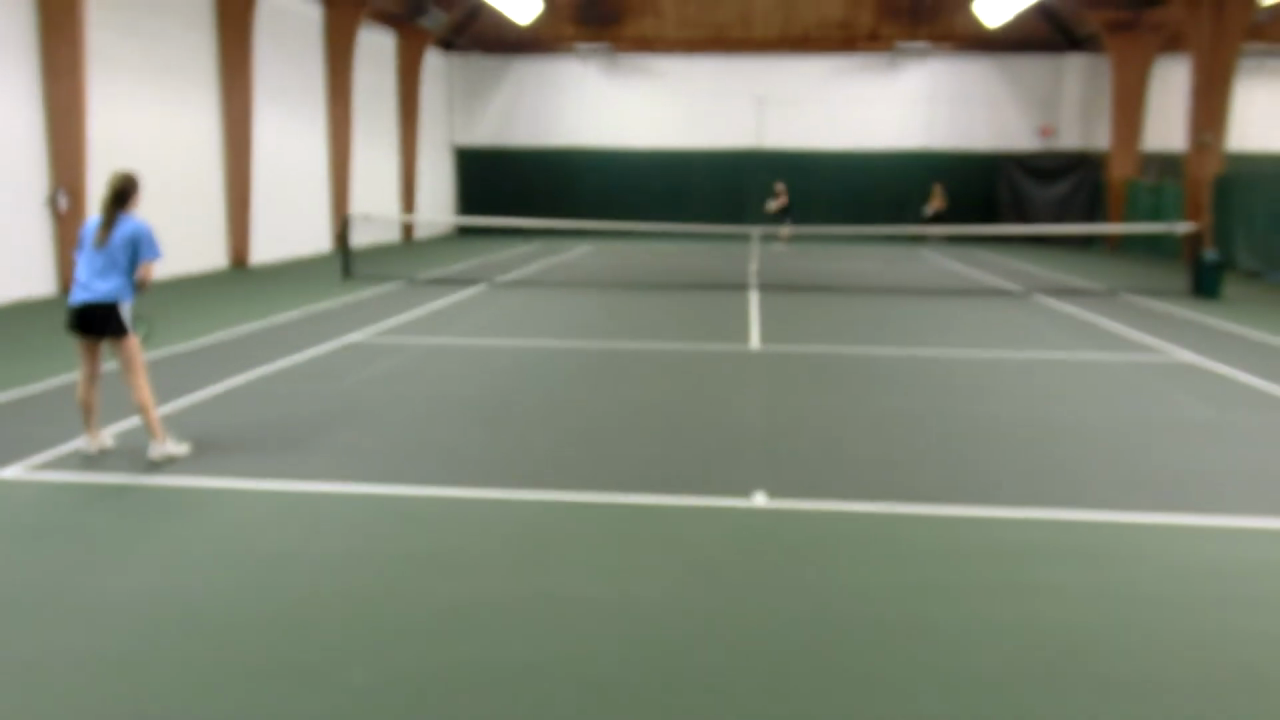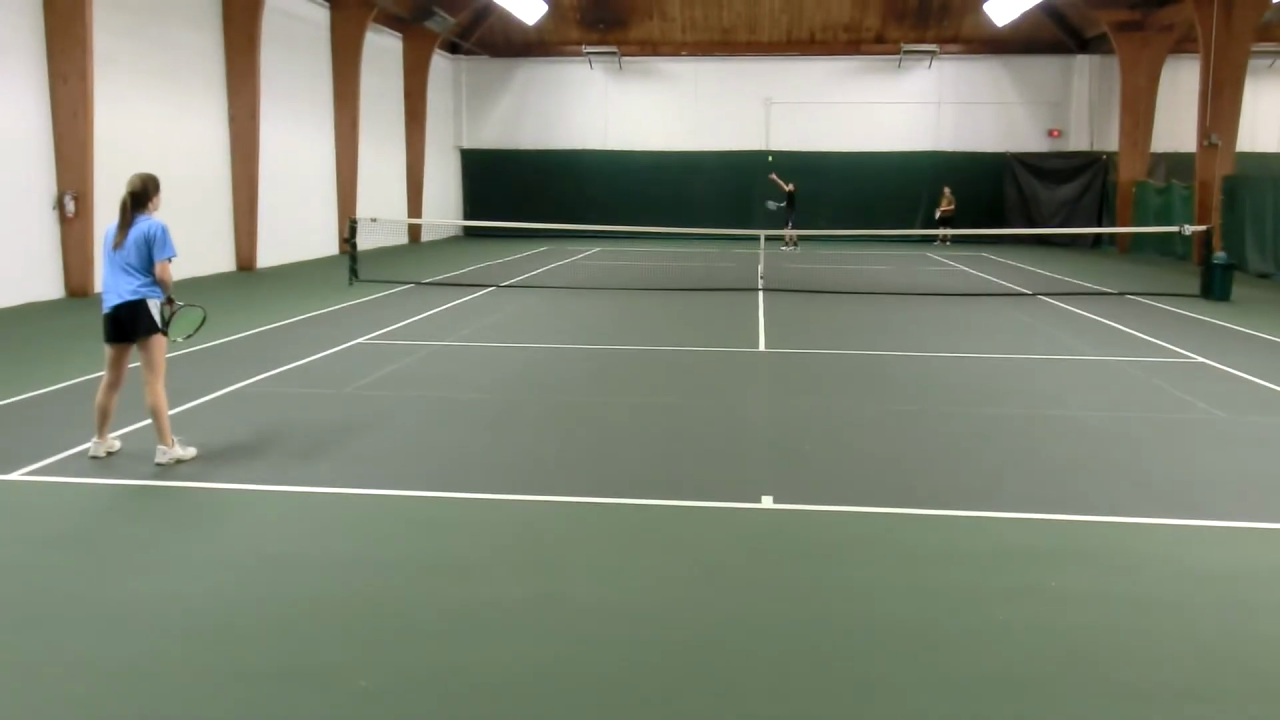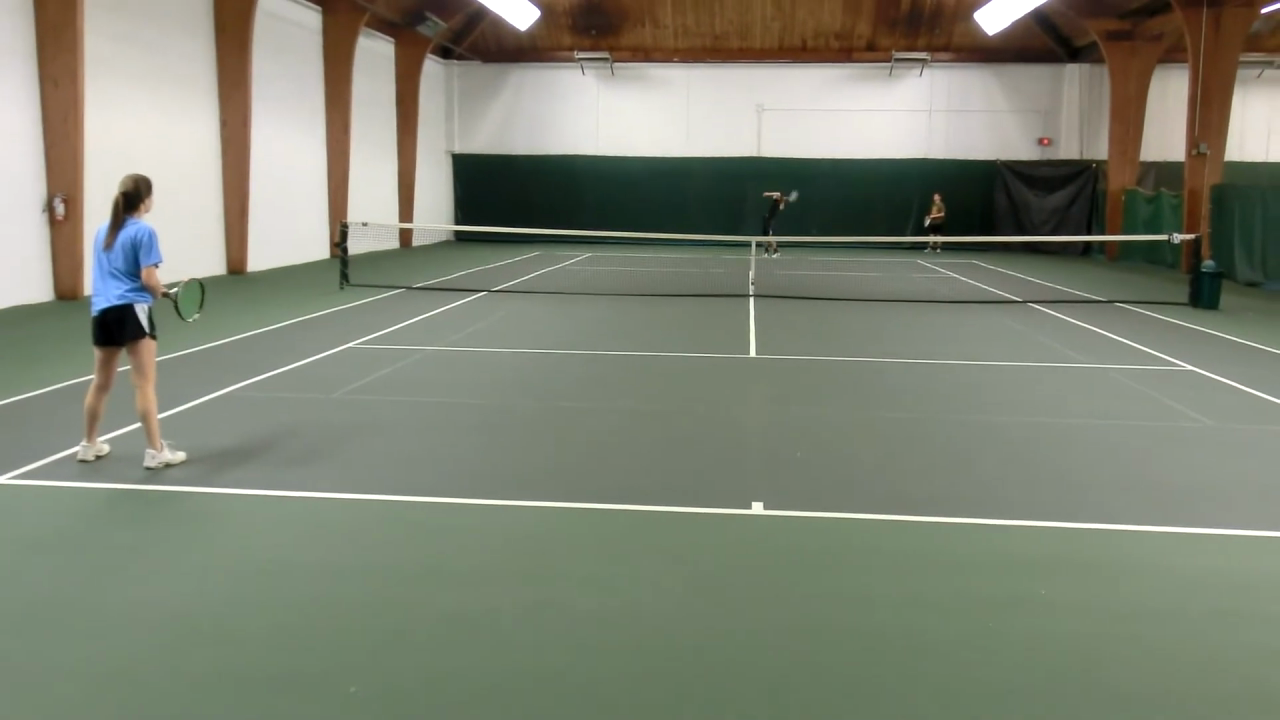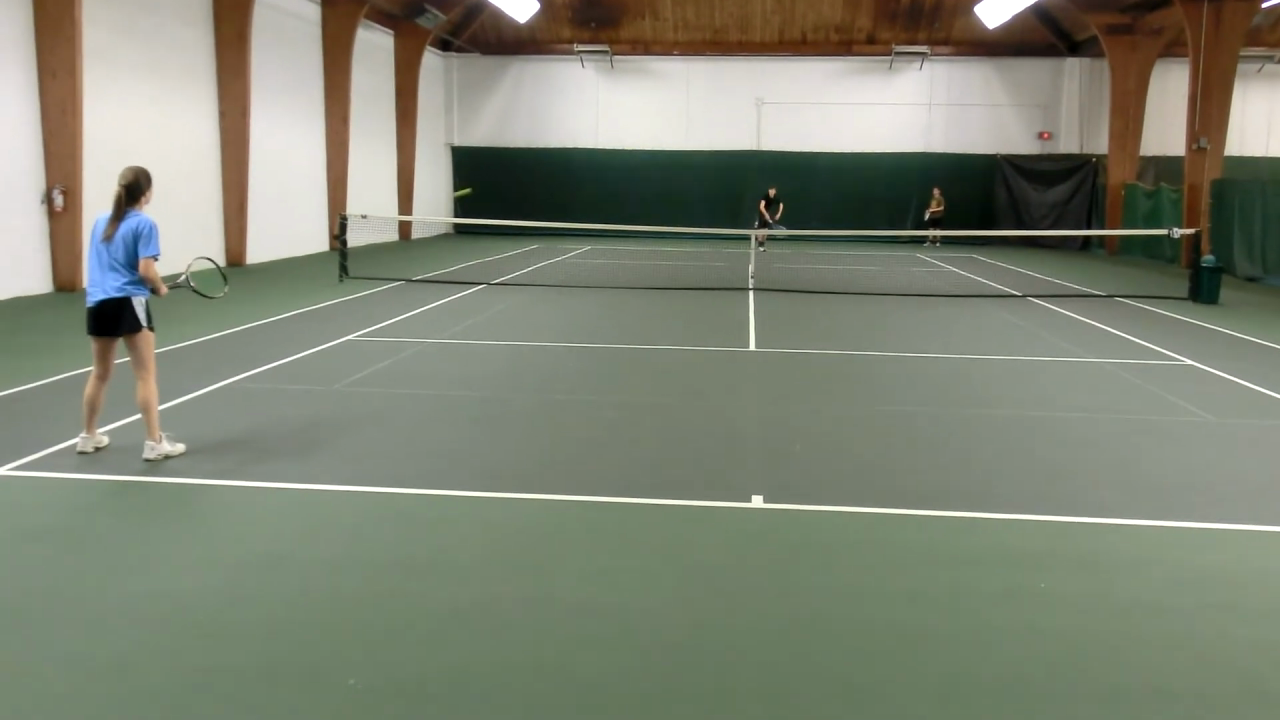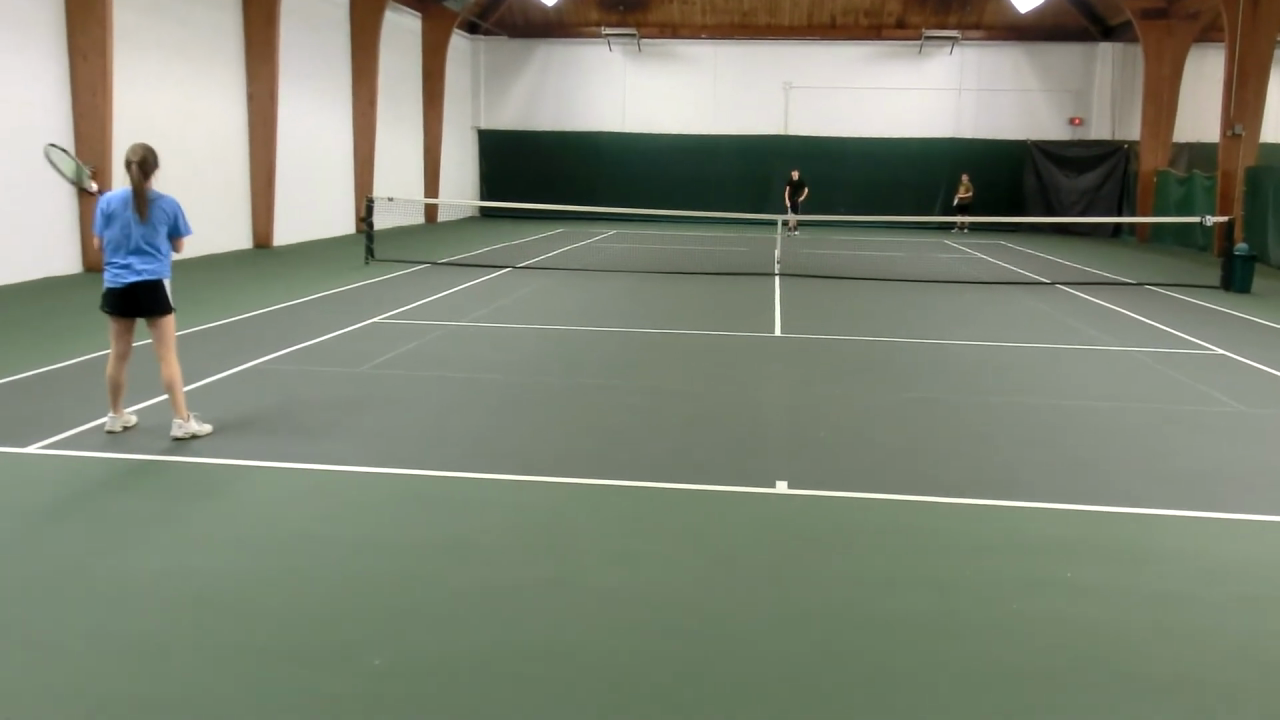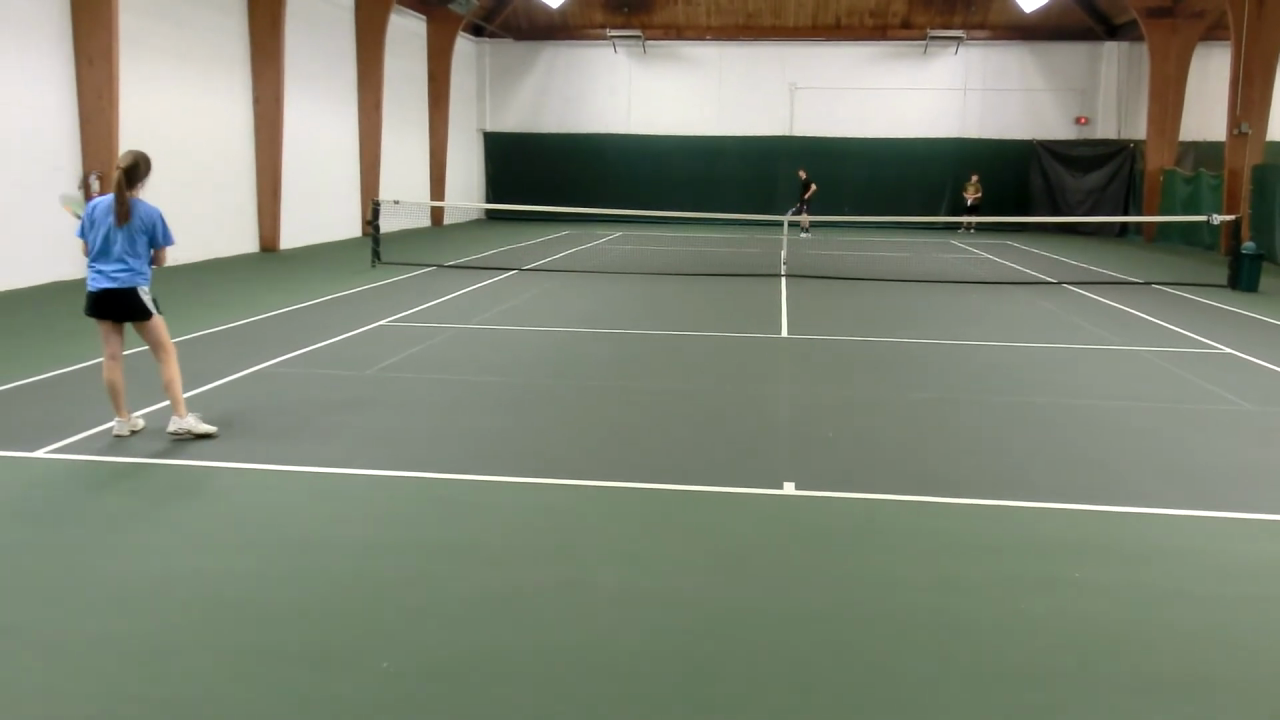
dt=0.7s
person 1, frame 1
left shoulder: (90, 225)
right shoulder: (138, 229)
left elbow: (80, 263)
right elbow: (144, 277)
left hip: (80, 304)
right hip: (112, 305)
left knee: (89, 373)
right knee: (136, 376)
left ankle: (92, 437)
right ankle: (158, 441)
person 1, frame 2
left shoulder: (112, 230)
right shoulder: (155, 227)
right elbow: (162, 274)
right wrist: (167, 294)
left hip: (112, 308)
right hip: (142, 306)
left knee: (111, 379)
right knee: (154, 380)
left ankle: (100, 441)
right ankle: (166, 446)
person 1, frame 3
left shoulder: (103, 231)
right shoulder: (143, 232)
right elbow: (148, 279)
right wrist: (160, 292)
left hip: (101, 311)
right hip: (131, 310)
left knee: (101, 382)
right knee: (144, 384)
left ankle: (89, 444)
right ankle: (155, 451)
person 1, frame 4
left shoulder: (101, 221)
right shoulder: (144, 224)
left elbow: (96, 264)
right elbow: (145, 270)
right wrist: (159, 287)
left hip: (97, 303)
right hip: (128, 302)
left knee: (99, 373)
right knee: (145, 375)
left ankle: (88, 436)
right ankle: (154, 442)
person 1, frame 5
left shoulder: (108, 201)
right shoulder: (169, 205)
left elbow: (98, 246)
right elbow: (178, 247)
left hip: (117, 285)
right hip: (153, 285)
left knee: (119, 353)
right knee: (167, 355)
left ankle: (116, 415)
right ankle: (182, 420)
person 1, frame 6
left shoulder: (94, 207)
right shoulder: (150, 214)
left elbow: (86, 250)
right elbow: (160, 260)
left hip: (100, 290)
right hip: (133, 291)
left knee: (112, 356)
right knee: (166, 352)
left ankle: (123, 419)
right ankle: (181, 417)
